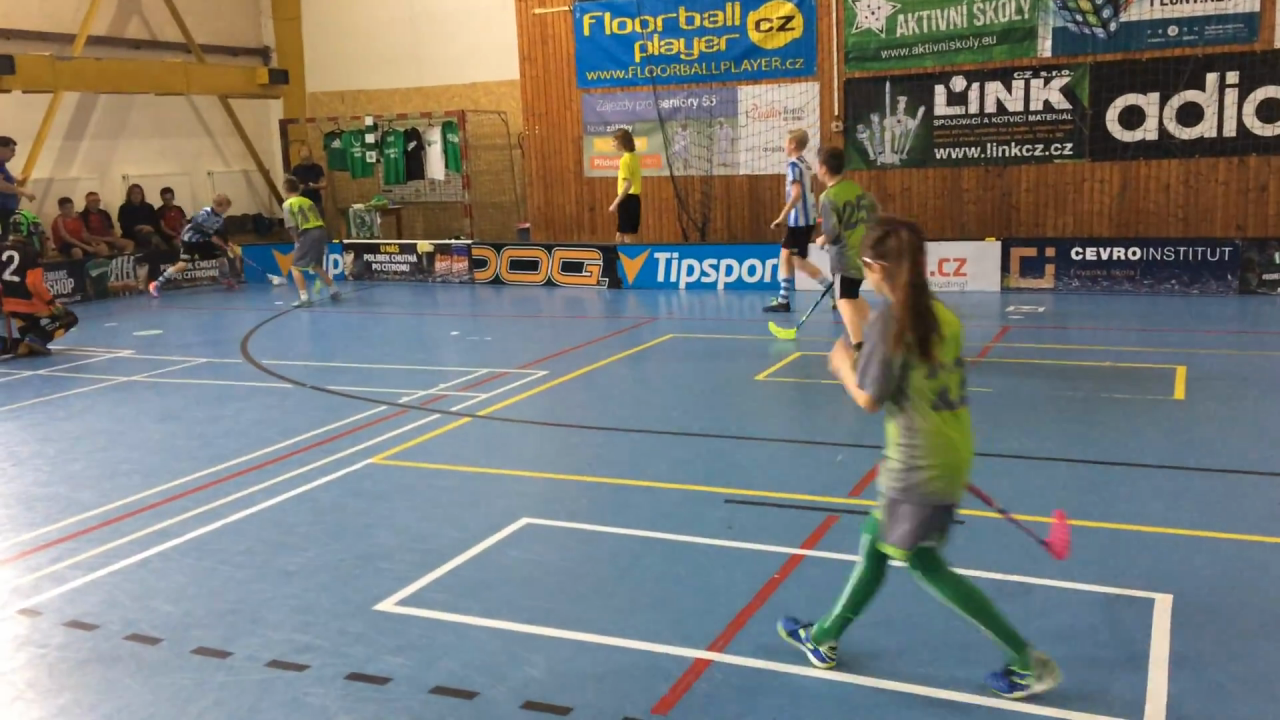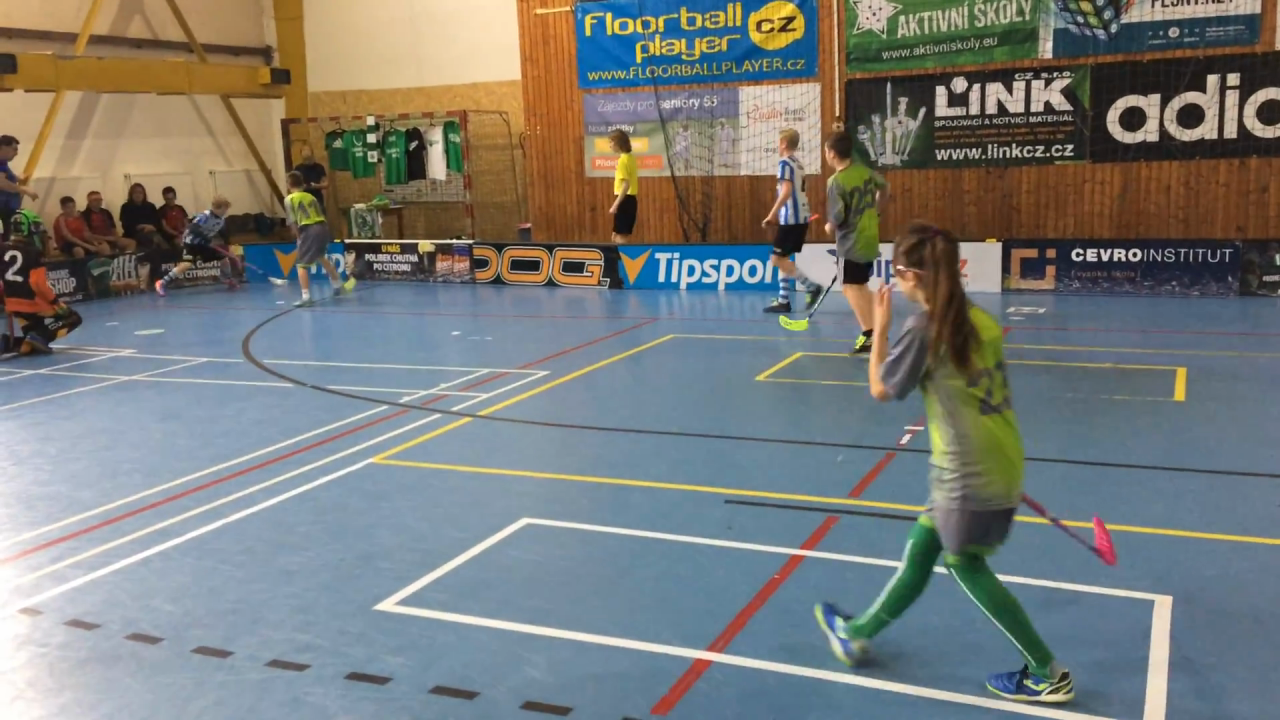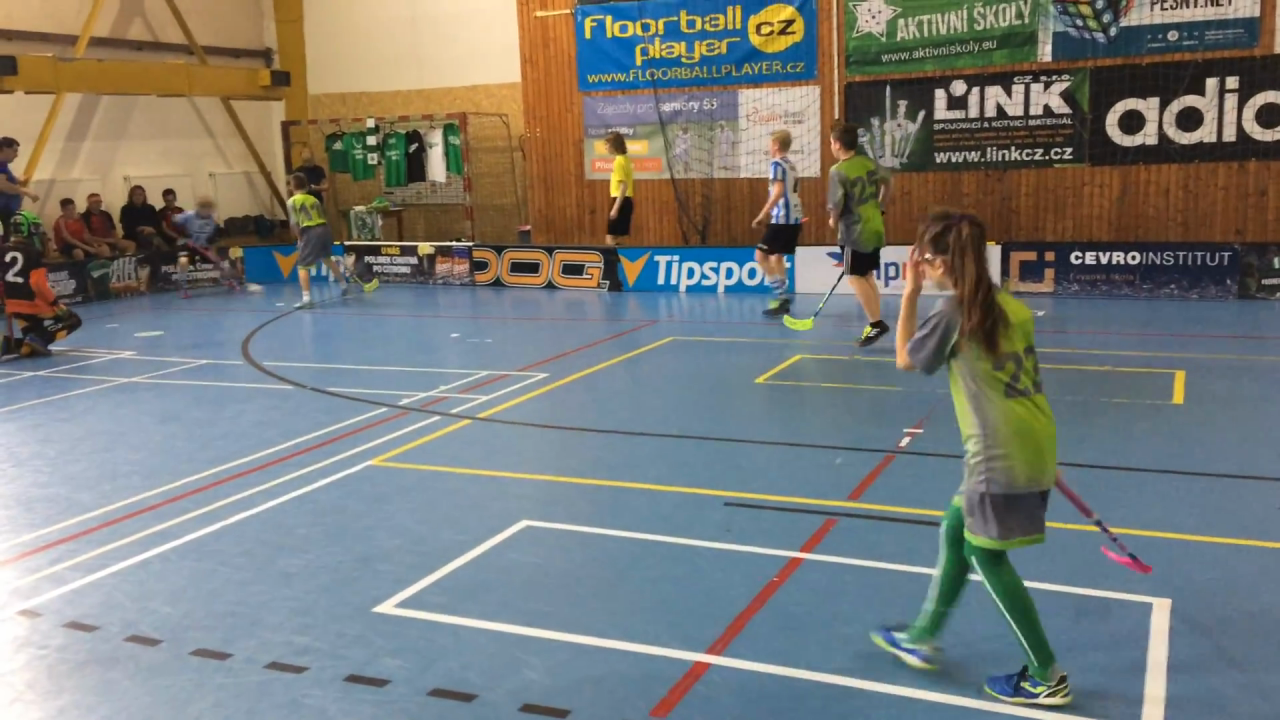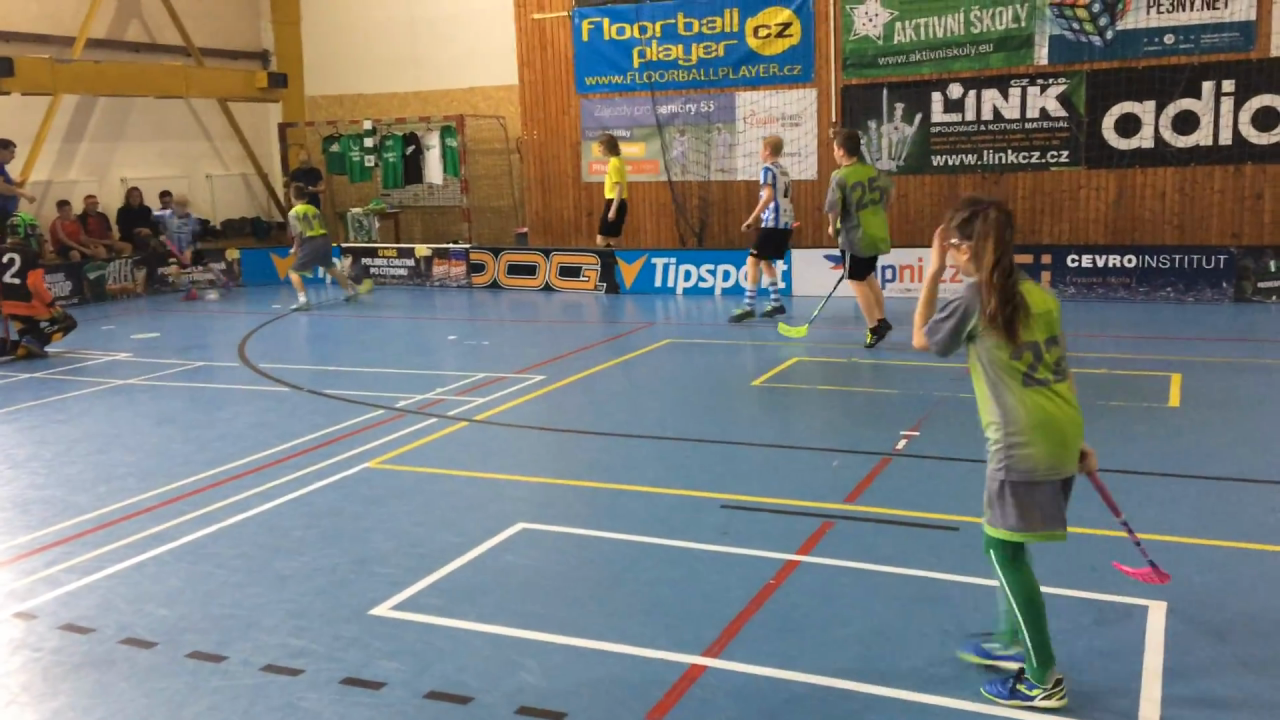
dt=0.1s
person 1, frame 1
left shoulder: (888, 321)
right shoulder: (942, 315)
left elbow: (870, 400)
left wrist: (843, 366)
left hip: (918, 465)
right hip: (950, 454)
left knee: (925, 564)
right knee: (878, 543)
left ankle: (1029, 661)
right ankle: (825, 637)
person 1, frame 2
left shoulder: (923, 328)
right shoulder: (981, 321)
left elbow: (882, 388)
left wrist: (879, 323)
left hip: (969, 466)
right hip: (1000, 454)
left knee: (968, 567)
right knee: (924, 546)
left ankle: (1048, 672)
right ankle: (860, 632)
person 1, frame 3
left shoulder: (954, 313)
right shoulder: (1012, 304)
left elbow: (906, 359)
right elbow: (1027, 380)
left wrist: (909, 291)
left hip: (1002, 453)
right hip: (1033, 443)
left knee: (987, 555)
right knee: (957, 531)
left ankle: (1047, 677)
right ankle: (924, 637)
person 1, frame 4
left shoulder: (975, 299)
right shoulder: (1038, 293)
left elbow: (921, 339)
right elbow: (1058, 368)
left wrist: (933, 272)
right wrist: (1076, 440)
left hip: (1020, 441)
right hip: (1057, 432)
left knee: (1004, 547)
right knee: (1003, 534)
left ankle: (1044, 679)
right ankle: (1012, 641)
person 2, frame 1
left shoulder: (829, 198)
right shoulder: (855, 186)
left elbow: (831, 233)
right elbow: (874, 208)
left wrist: (822, 241)
left hip: (846, 257)
right hip: (863, 253)
left knee: (845, 302)
right knee: (853, 299)
left ankle: (859, 345)
right ankle: (859, 340)
person 2, frame 2
left shoulder: (836, 182)
right shoulder: (863, 170)
left elbow: (837, 217)
right elbow: (883, 186)
left wrist: (829, 226)
right wrist: (874, 210)
left hip: (852, 241)
right hip: (870, 238)
left knee: (850, 287)
right knee: (860, 285)
left ankle: (868, 333)
right ankle: (872, 329)
person 2, frame 3
left shoulder: (837, 171)
right shoulder: (869, 163)
left elbow: (836, 205)
right elbow: (887, 181)
left wrist: (833, 219)
right wrist: (879, 206)
left hip: (856, 232)
right hip: (875, 230)
left knee: (855, 277)
right knee: (867, 275)
left ankle: (875, 323)
right ankle: (876, 321)
person 2, frame 4
left shoulder: (840, 176)
right shoulder: (871, 170)
left elbow: (833, 207)
right elbow: (887, 192)
left wrist: (833, 226)
left hip: (856, 237)
right hip: (877, 235)
left knee: (857, 282)
right knee: (868, 277)
left ankle: (875, 328)
right ankle: (881, 320)
person 3, frame 1
left shoulder: (793, 164)
right shoulder: (804, 164)
left elbow: (796, 193)
left wrist: (782, 216)
right wrist: (787, 217)
left hip: (801, 220)
right hip: (804, 219)
left knee: (800, 261)
right knee: (786, 256)
left ankle: (827, 286)
right ankle: (783, 300)
person 3, frame 2
left shoulder: (784, 163)
right shoulder: (797, 163)
left elbow: (786, 191)
left wrist: (772, 214)
right wrist: (778, 215)
left hip: (791, 219)
right hip: (798, 218)
left knee: (778, 259)
right knee: (782, 259)
left ankle: (812, 287)
right ankle: (783, 300)
person 3, frame 3
left shoulder: (777, 164)
right shoulder: (791, 166)
left elbow: (778, 191)
left wrist: (762, 214)
left hip: (783, 219)
right hip: (795, 219)
left knee: (762, 255)
right knee: (775, 257)
left ankle: (781, 296)
right ankle: (782, 298)
person 3, frame 4
left shoulder: (768, 169)
right shoulder: (784, 171)
left elbow: (768, 196)
left wrist: (751, 219)
left hip: (773, 224)
right hip: (785, 224)
left knee: (753, 261)
right knee: (766, 262)
left ankle: (748, 308)
right ankle: (776, 303)
